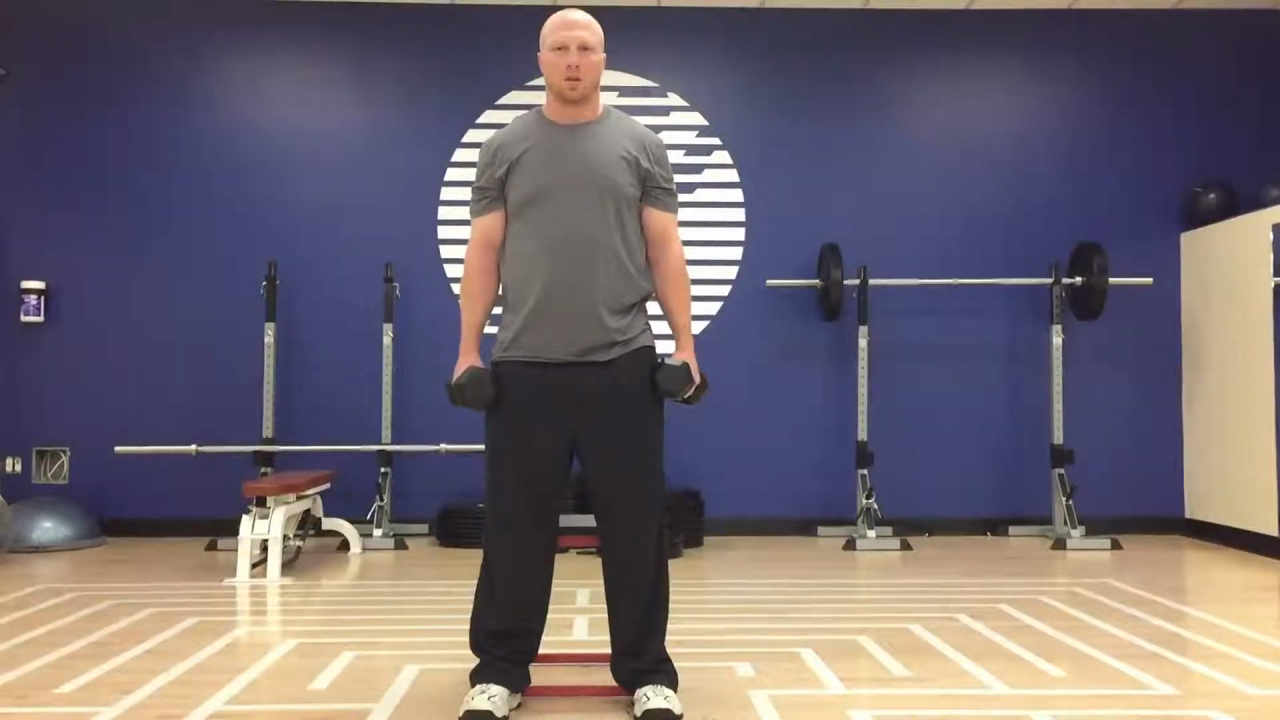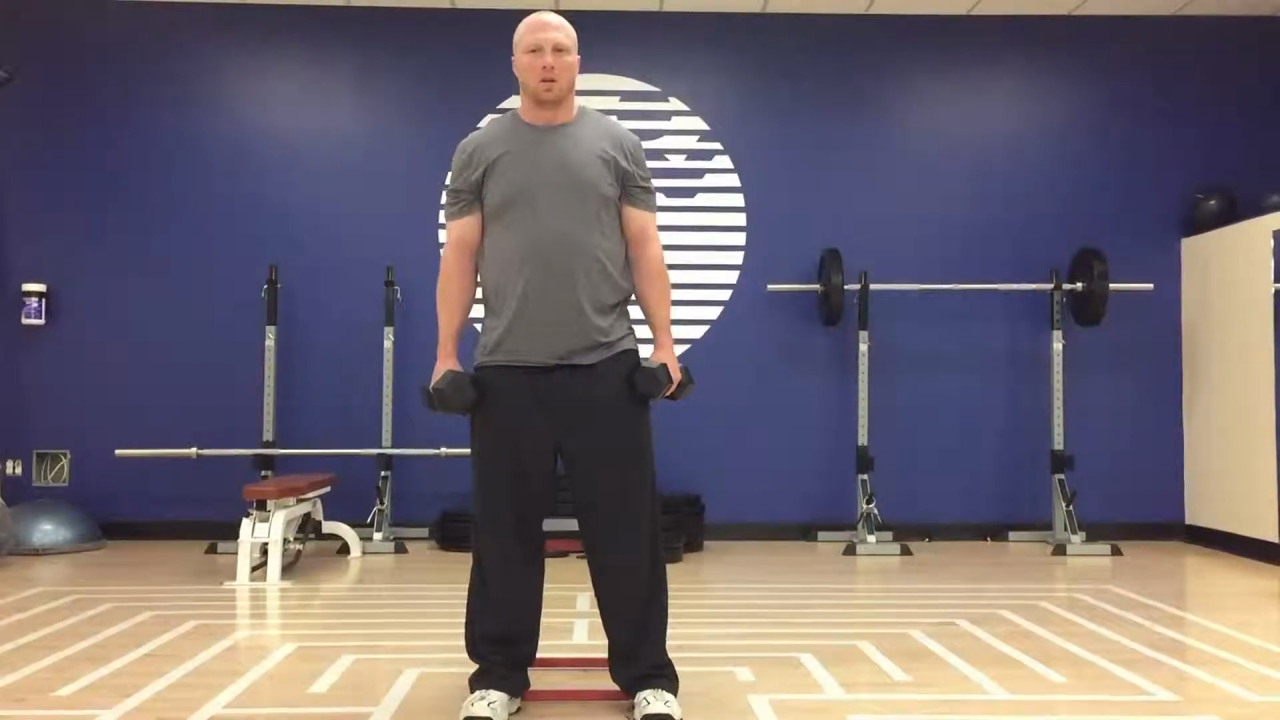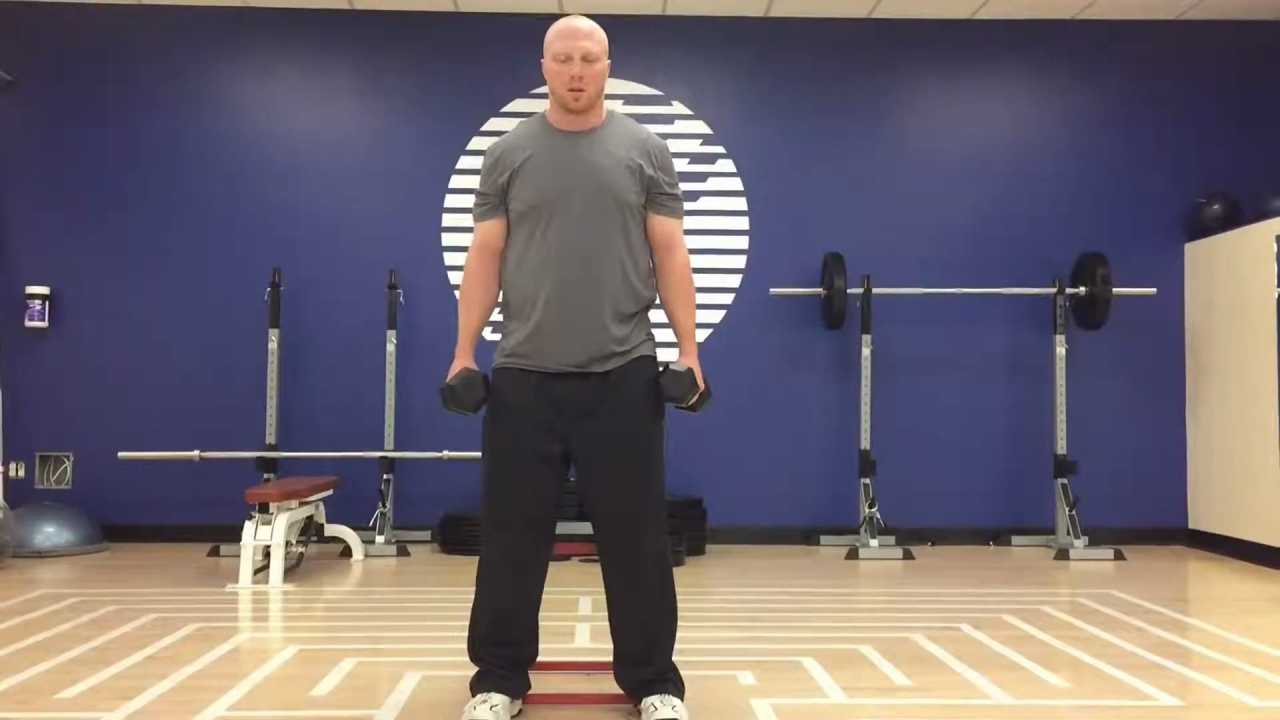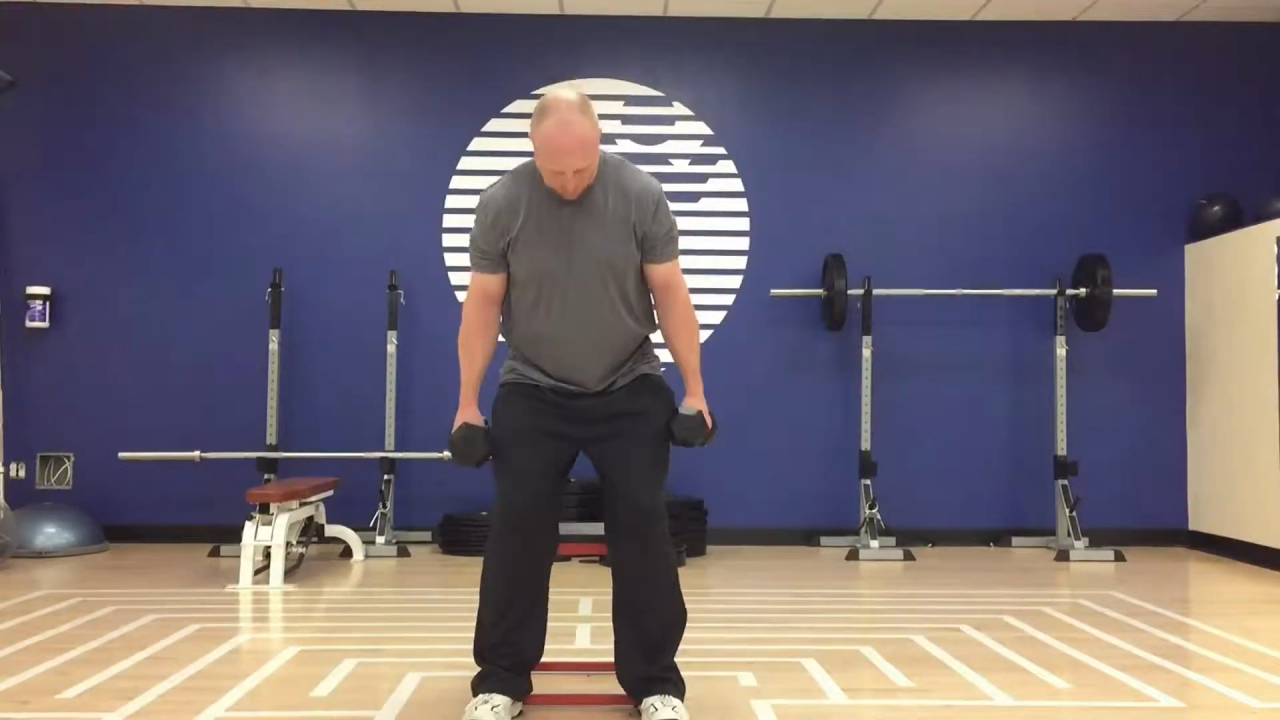
dt=0.5s
person 1, frame 1
left shoulder: (641, 146)
right shoulder: (505, 148)
left elbow: (665, 249)
right elbow: (484, 253)
left wrist: (685, 343)
right wrist: (469, 348)
left hip: (622, 365)
right hip: (524, 367)
left knee: (634, 526)
right knee: (516, 525)
person 1, frame 2
left shoulder: (616, 144)
right shoulder: (480, 150)
left elbow: (644, 249)
right elbow: (459, 256)
left wrist: (663, 342)
right wrist: (446, 352)
left hip: (605, 367)
right hip: (508, 372)
left knee: (625, 527)
right knee: (505, 529)
person 1, frame 3
left shoulder: (645, 151)
right shoulder: (508, 154)
left elbow: (670, 255)
right elbow: (486, 257)
left wrist: (688, 351)
right wrist: (464, 351)
left hip: (623, 374)
right hip: (524, 375)
left knee: (634, 532)
right knee: (513, 530)
person 1, frame 4
left shoulder: (640, 195)
right shoulder: (502, 203)
left elbow: (671, 295)
right elbow: (483, 305)
left wrist: (694, 389)
right wrist: (468, 399)
left hip: (629, 390)
right hip: (533, 391)
left knee: (641, 524)
right knee: (519, 526)
